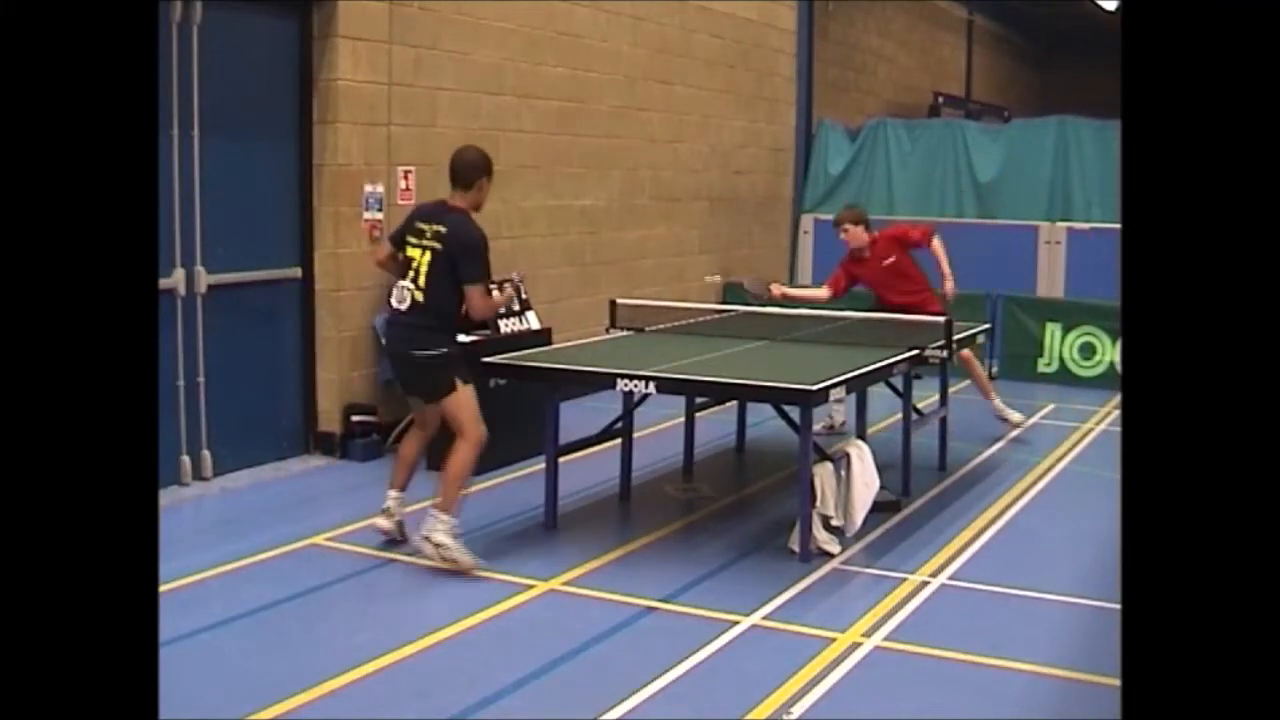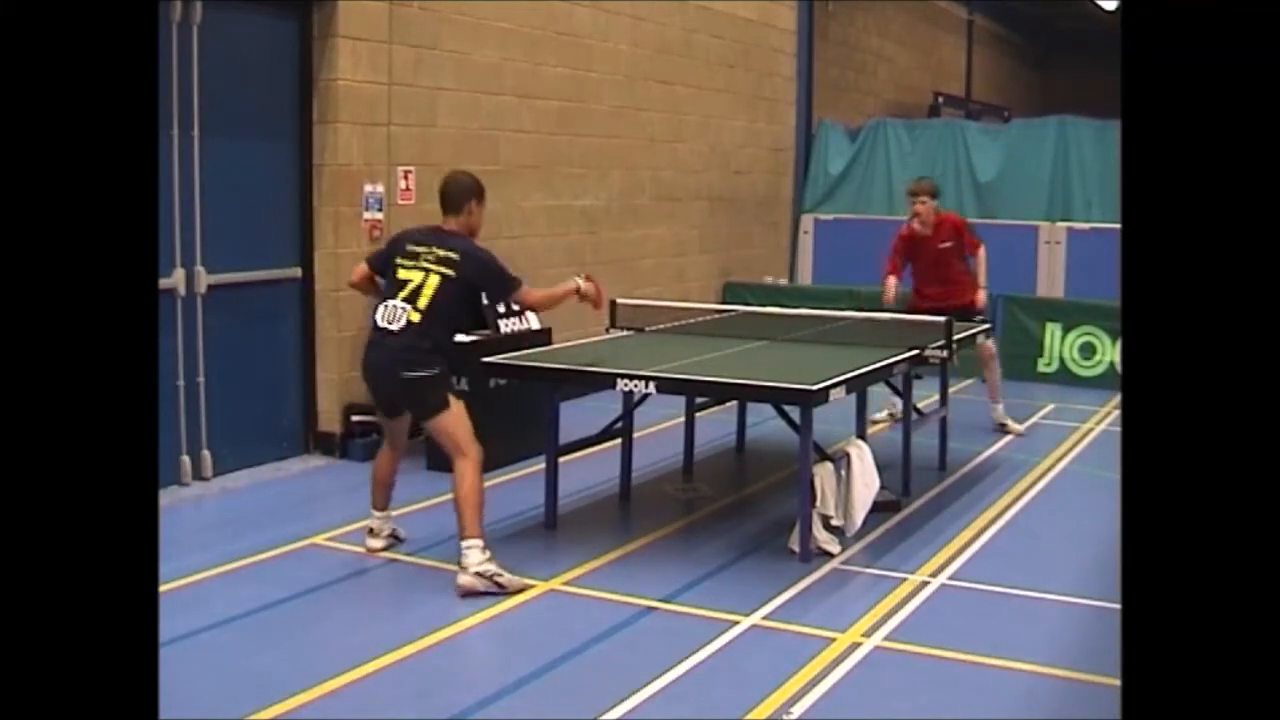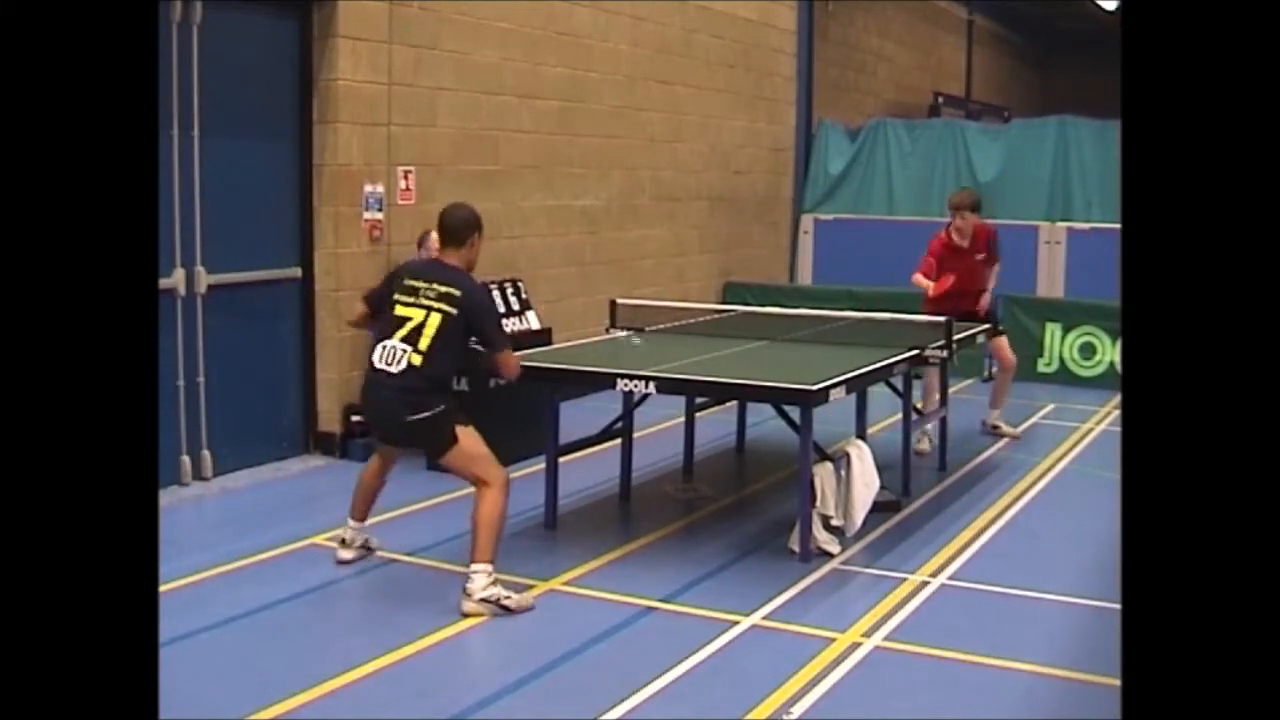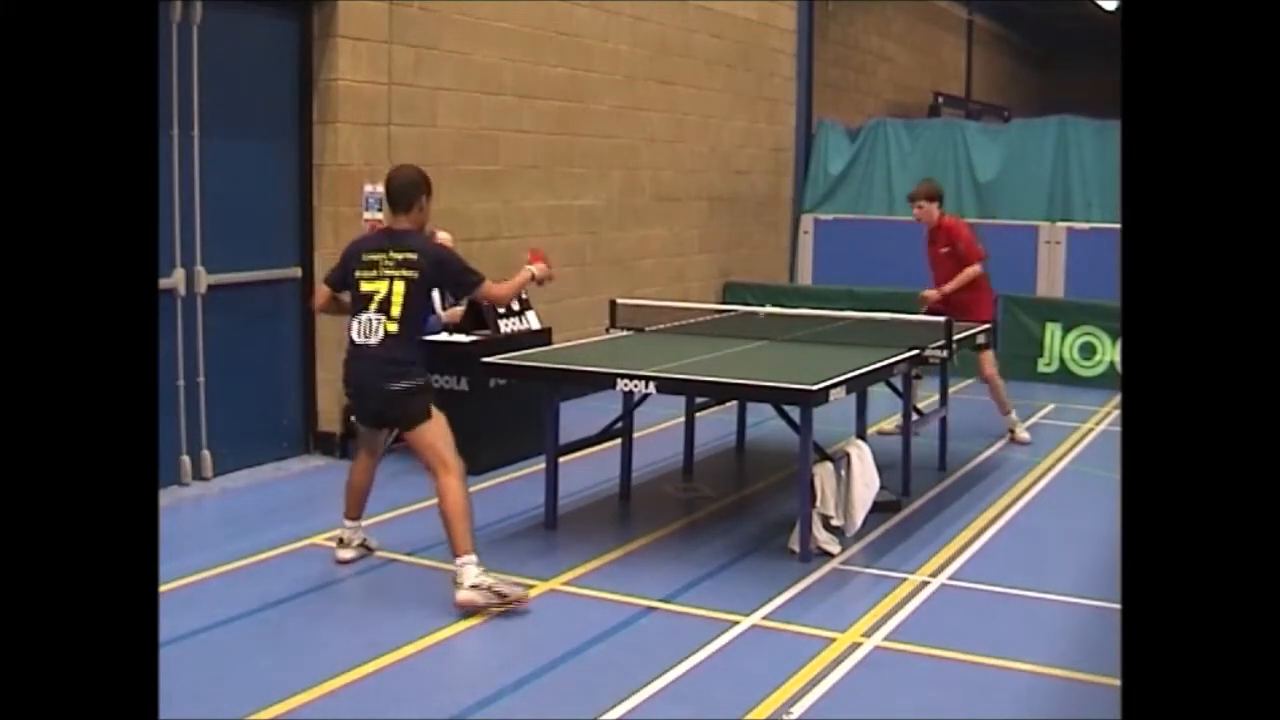
dt=0.7s
person 1, frame 1
left shoulder: (421, 215)
right shoulder: (468, 234)
left elbow: (383, 258)
right elbow: (478, 310)
right wrist: (502, 299)
left hip: (400, 337)
right hip: (430, 344)
left knee: (425, 424)
right knee: (472, 435)
left ankle: (391, 511)
right ankle: (439, 531)
person 1, frame 2
left shoulder: (406, 240)
right shoulder: (474, 258)
left elbow: (358, 280)
right elbow: (532, 299)
right wrist: (576, 286)
left hip: (377, 359)
right hip: (418, 367)
left knee: (393, 443)
right knee: (468, 455)
left ankle: (379, 528)
right ankle: (474, 561)
person 1, frame 3
left shoulder: (403, 273)
right shoulder: (474, 295)
left elbow: (358, 318)
right elbow: (508, 369)
right wrist: (512, 358)
left hip: (375, 397)
right hip: (420, 407)
left knee: (383, 458)
right knee: (493, 480)
left ankle: (352, 538)
right ankle: (480, 586)
person 1, frame 4
left shoulder: (359, 249)
right shoulder: (432, 255)
left elbow: (322, 303)
right elbow: (497, 295)
right wrist: (532, 273)
left hip: (358, 375)
right hip: (399, 379)
left knee: (367, 453)
right knee: (449, 471)
left ankle: (349, 537)
right ankle: (469, 577)
person 2, frame 1
left shoulder: (893, 237)
right shoulder: (849, 265)
left elbow: (932, 237)
right elbow: (827, 293)
left wrist: (947, 276)
right wrist: (788, 292)
left hip: (926, 307)
right hip: (891, 312)
left knee: (965, 356)
left ankle: (997, 406)
right ankle: (837, 418)
person 2, frame 2
left shoulder: (955, 223)
right shoulder: (905, 236)
left elbow: (978, 250)
right elbow: (894, 271)
left wrist: (981, 287)
right wrist: (890, 288)
left hip: (964, 300)
right hip: (926, 303)
left knee: (988, 352)
left ankle: (999, 415)
right ankle: (896, 407)
person 2, frame 3
left shoulder: (987, 233)
right shoulder: (940, 242)
right elbow: (917, 276)
left wrist: (988, 291)
right wrist: (928, 286)
left hip: (975, 308)
right hip: (942, 310)
left knee: (1008, 362)
right knee: (933, 363)
left ankle: (992, 420)
right ankle: (925, 430)
person 2, frame 4
left shoulder: (954, 228)
right shoulder: (932, 234)
left elbow: (976, 267)
left wrist: (941, 292)
right wrist: (931, 300)
left hip: (975, 311)
right hip: (944, 309)
left knee: (988, 371)
left ankle: (1013, 423)
